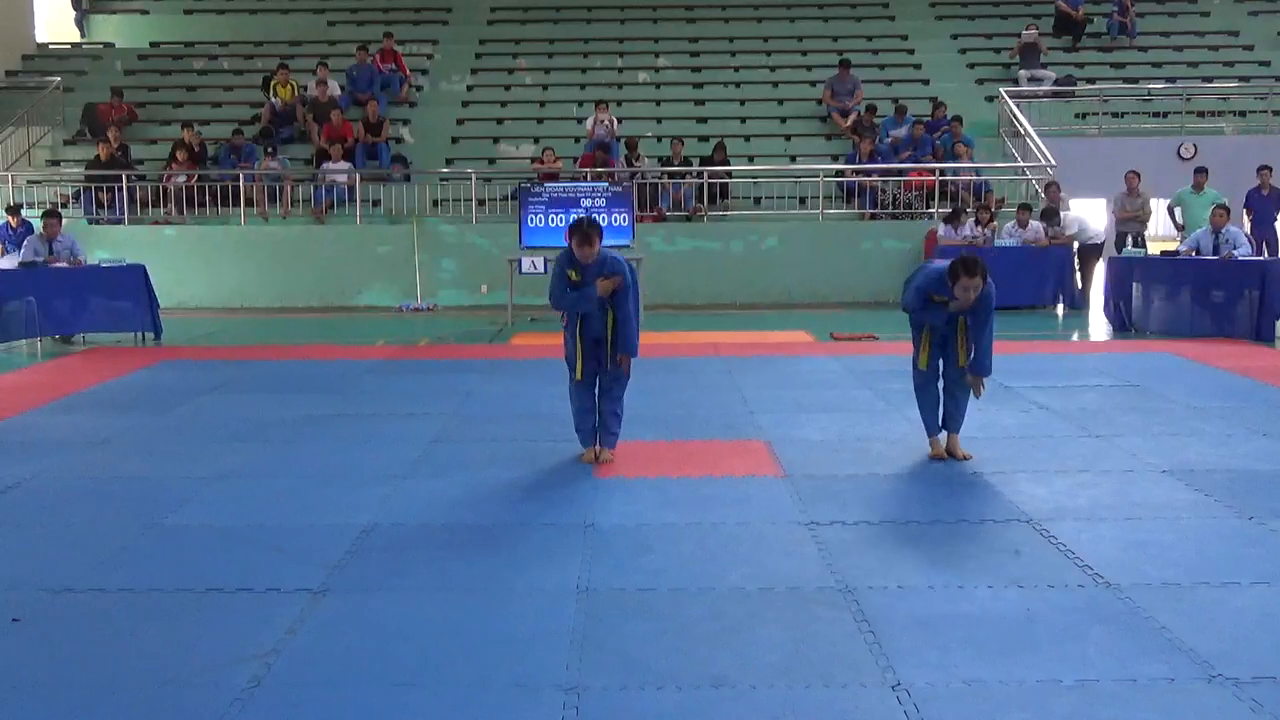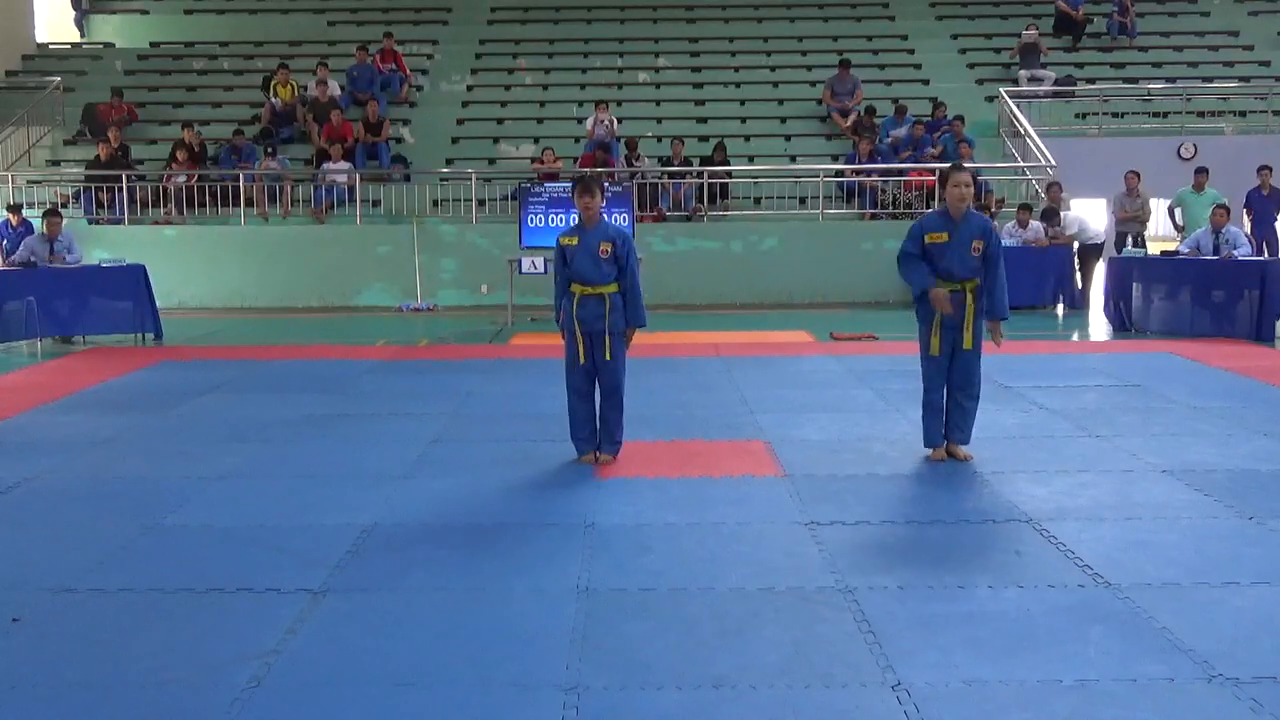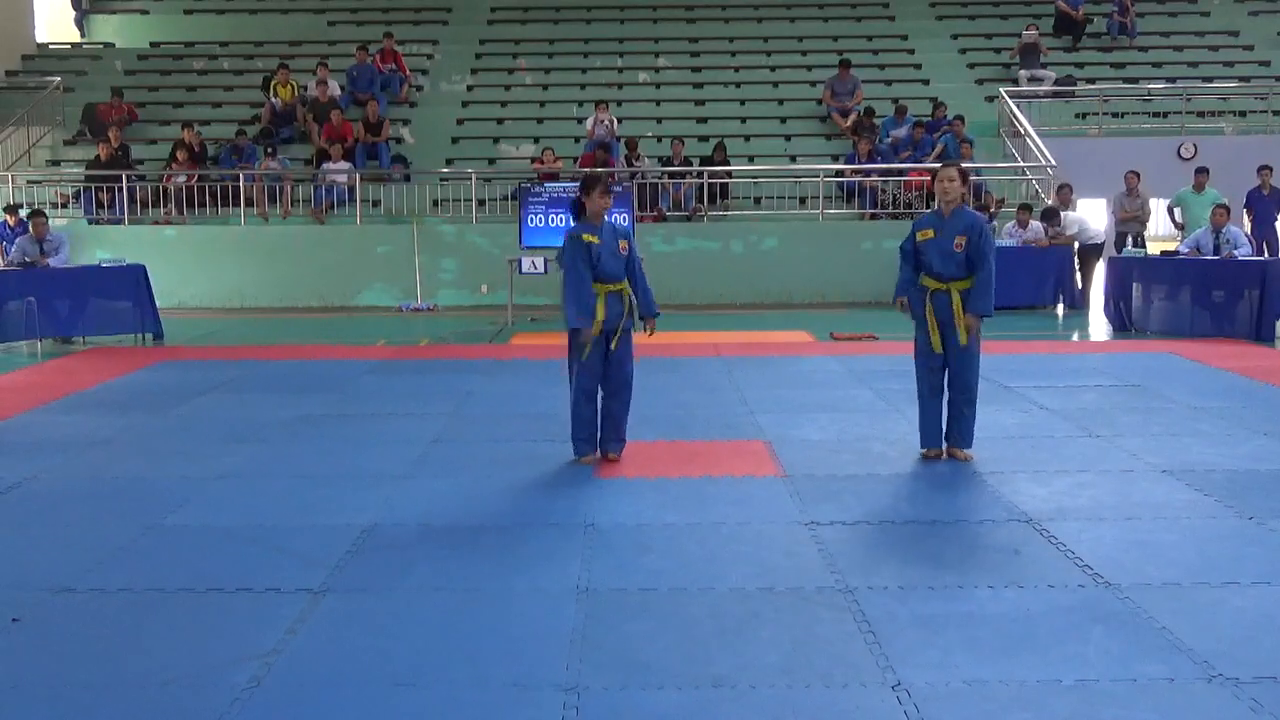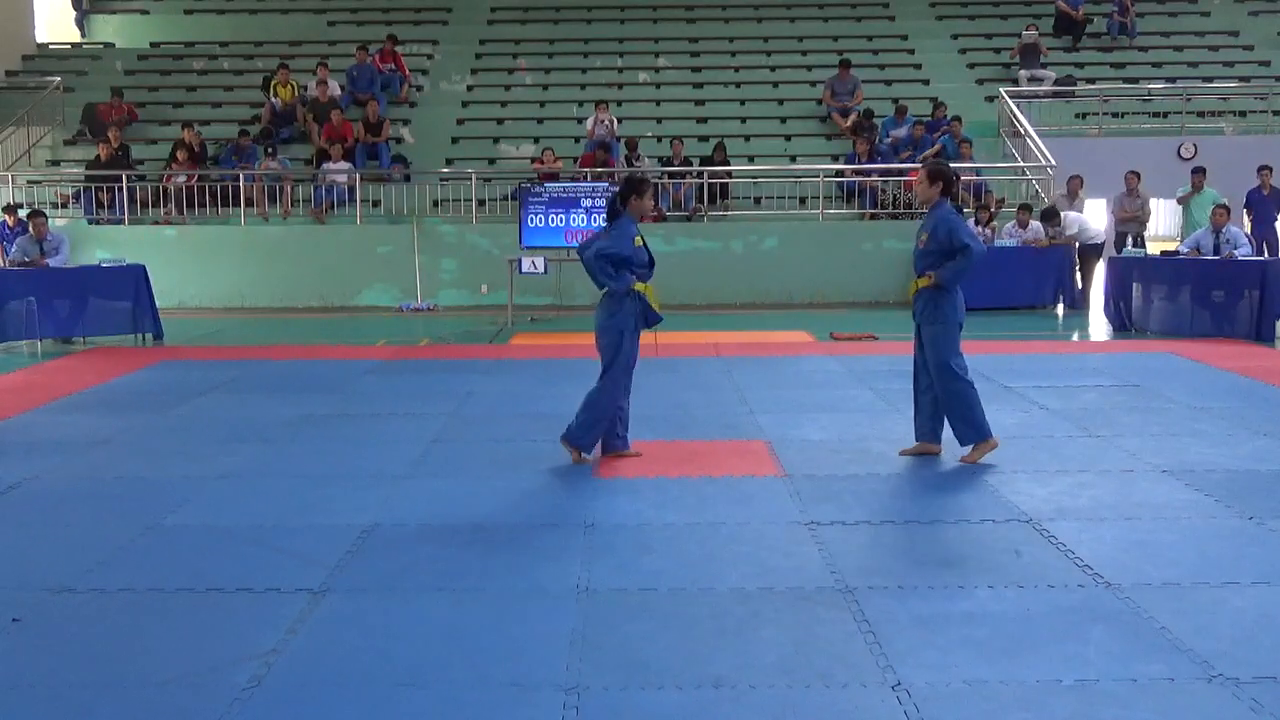
dt=0.5s
person 1, frame 1
left shoulder: (616, 265)
right shoulder: (564, 262)
left elbow: (626, 307)
right elbow: (558, 299)
left wrist: (626, 348)
right wrist: (594, 291)
left hip: (610, 324)
right hip: (579, 324)
left knee: (612, 382)
right knee: (582, 382)
left ankle: (607, 442)
right ankle: (588, 442)
person 1, frame 2
left shoulder: (618, 236)
right shoulder: (565, 239)
left elbow: (631, 280)
right elbow: (561, 281)
left wrist: (633, 321)
right wrist: (562, 319)
left hip: (610, 314)
right hip: (577, 314)
left knee: (611, 383)
right knee: (579, 383)
left ankle: (609, 445)
right ankle: (585, 446)
person 1, frame 3
left shoulder: (620, 232)
right shoulder: (576, 236)
left elbow: (634, 272)
right elbow: (574, 280)
left wrist: (648, 312)
right wrist: (583, 321)
left hip: (618, 316)
right hip: (588, 313)
left knee: (619, 381)
right knee: (585, 382)
left ankle: (611, 443)
right ankle: (584, 447)
person 1, frame 4
left shoulder: (624, 228)
right shoulder: (624, 232)
left elbow: (584, 248)
right elbow: (593, 256)
left wrist: (607, 284)
right wrist: (619, 283)
left hip: (626, 312)
right hip: (622, 312)
left knee: (619, 381)
right knee: (613, 382)
left ankle: (614, 443)
right ankle: (577, 438)
person 2, frame 1
left shoulder: (986, 291)
right shoulder: (929, 278)
left elbow: (982, 333)
right elbow: (911, 307)
left wrist: (978, 371)
right wrist: (948, 308)
left hip: (959, 322)
right hip: (927, 321)
left knee: (959, 375)
right knee: (926, 375)
left ankle: (952, 439)
right ankle: (935, 440)
person 2, frame 2
left shoulder: (984, 227)
right shoulder: (926, 225)
left elbow: (994, 272)
right elbow: (907, 260)
left wrist: (995, 315)
right wrist: (930, 290)
left hip: (969, 307)
right hip: (934, 306)
left knee: (967, 379)
right knee: (933, 377)
left ankle: (955, 441)
right ankle: (936, 443)
person 2, frame 3
left shoulder: (976, 223)
right shoulder: (923, 223)
left elbow: (985, 267)
right elbow: (909, 259)
left wrist: (977, 310)
right wrist: (903, 293)
left hip: (961, 308)
right hip: (928, 308)
left knee: (964, 378)
right knee: (928, 377)
left ankle: (958, 443)
right ankle: (933, 442)
person 2, frame 4
left shoulder: (946, 219)
right shoulder: (934, 217)
left elbow: (974, 250)
left wrist: (942, 277)
right wrist: (929, 276)
left hip: (941, 305)
right hip: (930, 304)
left knee: (948, 372)
right knee: (926, 374)
left ankle: (982, 438)
right ankle: (929, 439)
